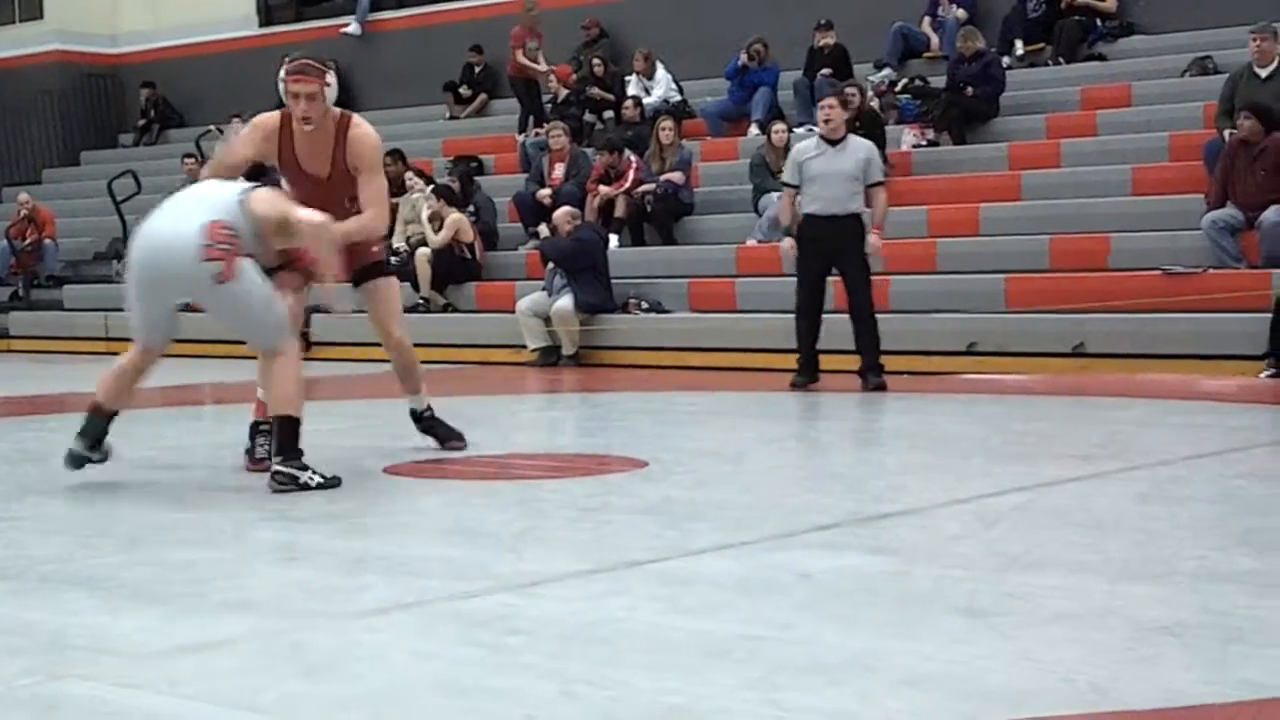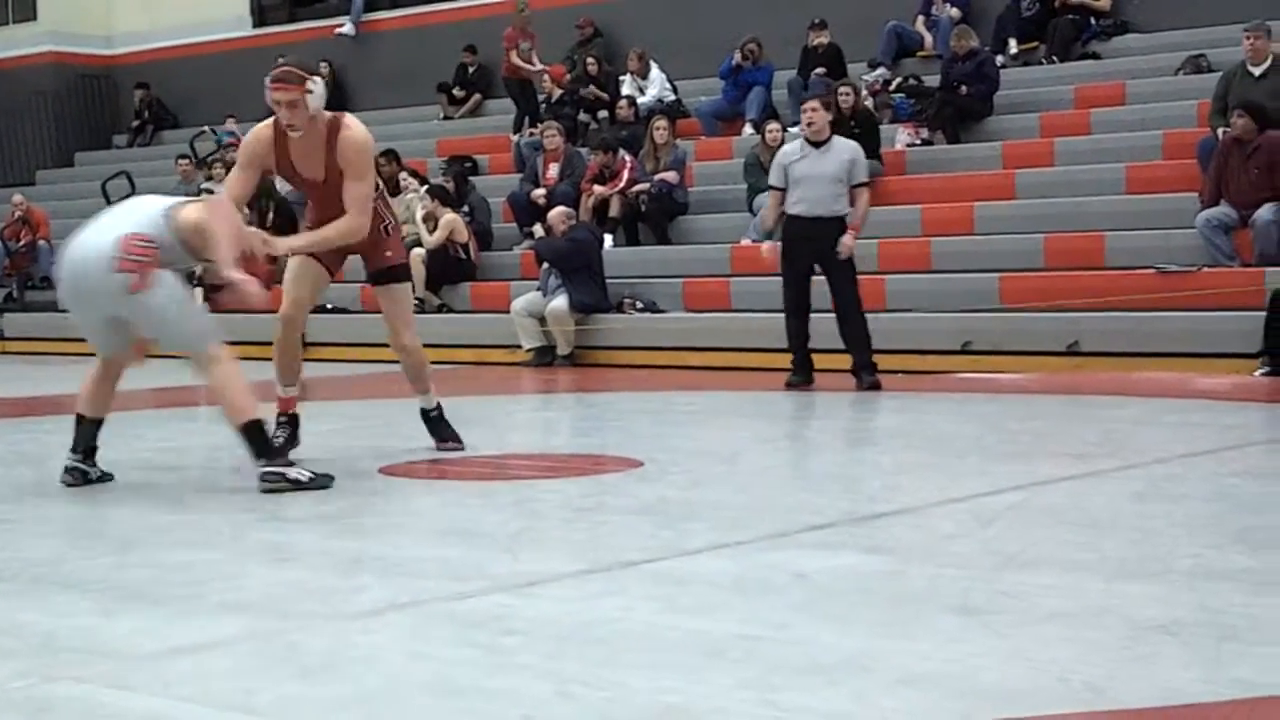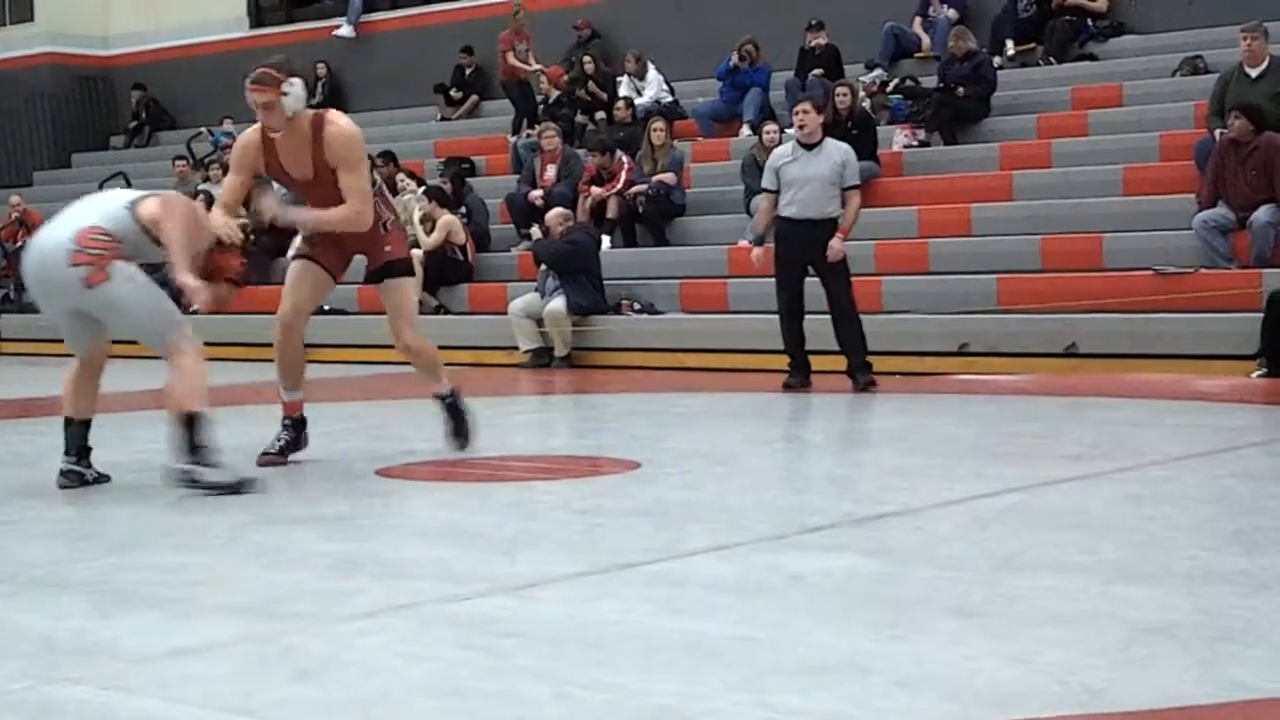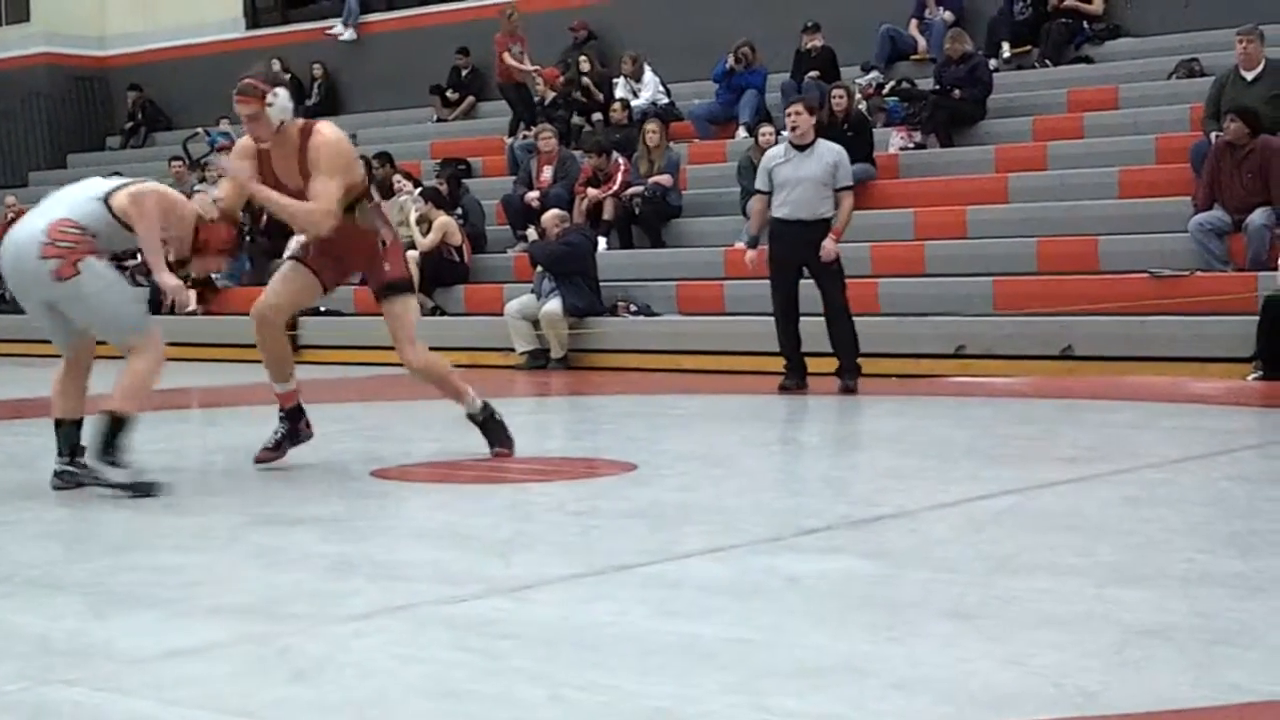
dt=0.1s
person 1, frame 1
left shoulder: (360, 136)
right shoulder: (267, 128)
left elbow: (378, 219)
right elbow: (212, 180)
left hip: (357, 232)
left knee: (396, 337)
left ankle: (423, 415)
right ankle: (263, 427)
person 1, frame 2
left shoulder: (351, 137)
right shoulder: (261, 140)
left elbow: (356, 226)
right elbow: (226, 204)
left wrist: (289, 245)
left hip: (372, 227)
right hip: (321, 225)
left knee: (405, 343)
right knee: (290, 314)
left ankle: (431, 412)
right ankle: (286, 422)
person 1, frame 3
left shoulder: (339, 132)
right shoulder: (252, 144)
left elbow: (359, 217)
right elbow: (222, 211)
left wrist: (291, 216)
left hip: (373, 223)
right hip: (322, 228)
left knee: (408, 340)
right knee: (288, 320)
left ankle: (448, 399)
right ankle: (293, 424)
person 1, frame 4
left shoulder: (326, 141)
right shoulder: (248, 149)
left elbow: (322, 219)
right elbow: (220, 207)
left wrist: (256, 189)
left hip: (373, 240)
right hip: (326, 245)
left knee: (415, 360)
right knee: (265, 314)
left ankle: (482, 415)
right ankle: (292, 419)
person 2, frame 1
left shoulder: (217, 191)
right shoulder: (287, 215)
right elbow: (318, 224)
left hip: (148, 248)
right hip: (206, 251)
left knee: (147, 349)
right knee: (283, 351)
left ankle: (88, 442)
right ankle: (287, 462)
person 2, frame 2
left shoulder: (174, 210)
right shoulder: (230, 230)
right elbow: (217, 206)
right wrist: (232, 272)
left hip: (75, 264)
right hip: (124, 264)
left knee: (113, 359)
right knee: (216, 360)
left ankle: (79, 460)
right ankle: (273, 464)
person 2, frame 3
right shoulder: (200, 225)
right elbow: (168, 203)
right wrist: (185, 276)
left hip: (37, 255)
right hip: (83, 258)
left knee: (91, 357)
right knee: (184, 350)
left ankle: (75, 462)
right ankle: (197, 460)
person 2, frame 4
left shoulder: (157, 195)
right shoulder: (181, 210)
right elbow: (138, 198)
right wrist: (162, 273)
right hip: (55, 251)
left knee: (77, 354)
right knee: (149, 350)
left ankle: (68, 462)
right ankle: (107, 458)
person 3, frame 1
left shoulder: (865, 149)
right shoulder: (801, 151)
left elbow: (878, 194)
right elbow: (788, 197)
left wrist: (875, 230)
right wrist: (787, 233)
left hip: (849, 229)
right hip: (812, 230)
left knee: (861, 302)
right knee: (807, 304)
left ankle: (871, 370)
right ankle: (806, 368)
person 3, frame 2
left shoulder: (850, 150)
right shoulder: (786, 153)
left elbow: (862, 195)
right elbow: (775, 199)
left wrist: (852, 232)
right wrist: (768, 236)
left hip: (834, 230)
right hip: (796, 231)
left knee: (848, 301)
right knee: (795, 304)
left ankle: (865, 368)
right ankle: (802, 368)
person 3, frame 3
left shoulder: (842, 152)
right shoulder: (779, 156)
left elbow: (853, 198)
right elbow: (768, 202)
left wrist: (841, 236)
right wrist: (758, 241)
left hip: (826, 233)
right hip: (789, 234)
left knee: (842, 302)
right knee: (789, 306)
left ankle: (859, 369)
right ankle: (798, 369)
person 3, frame 4
left shoulder: (834, 154)
right shoulder: (772, 157)
left elbow: (846, 199)
right elbow: (760, 203)
left wrist: (834, 236)
right wrist: (752, 242)
left hip: (820, 233)
right hip: (783, 235)
left knee: (836, 303)
right knee: (784, 307)
left ankle: (848, 370)
right ankle: (794, 371)
